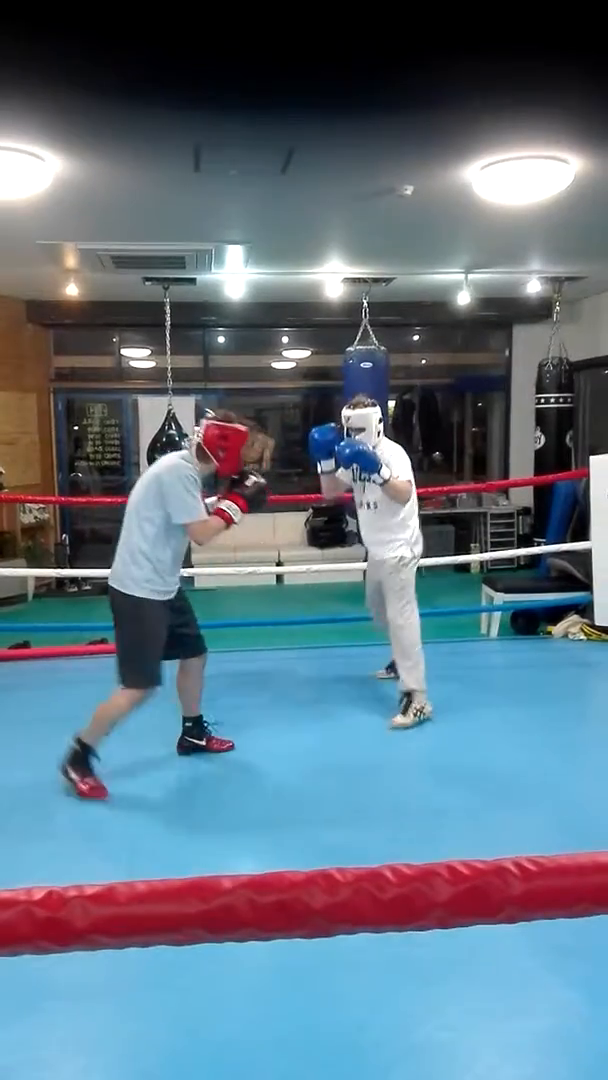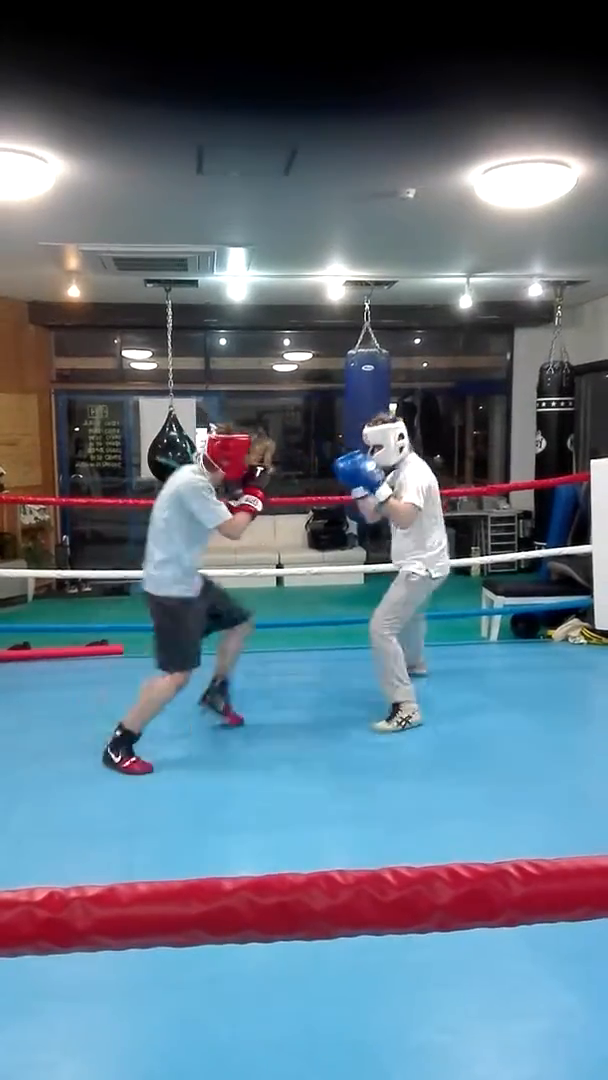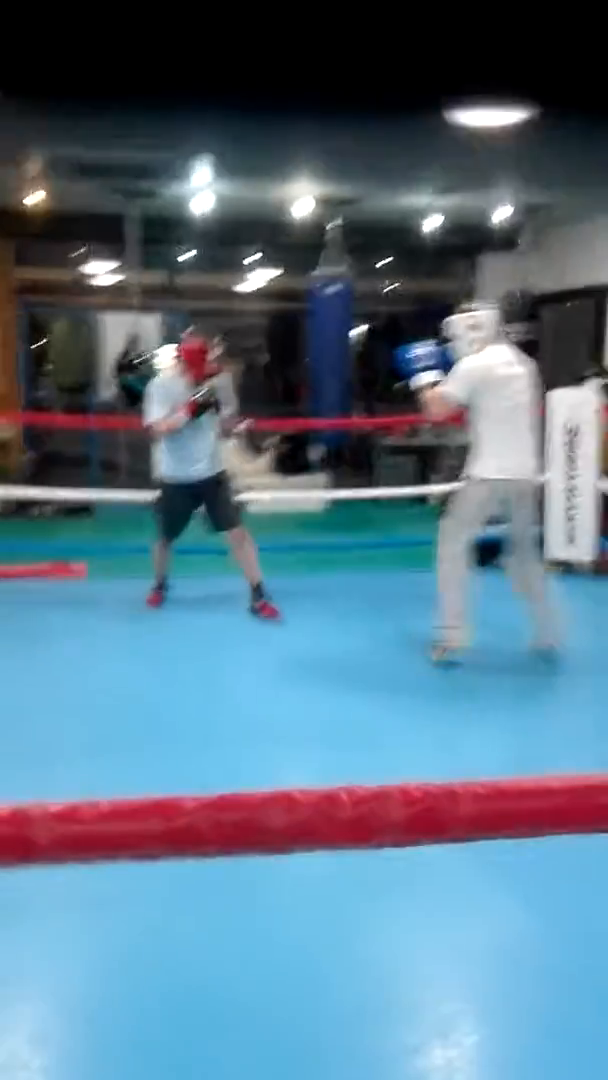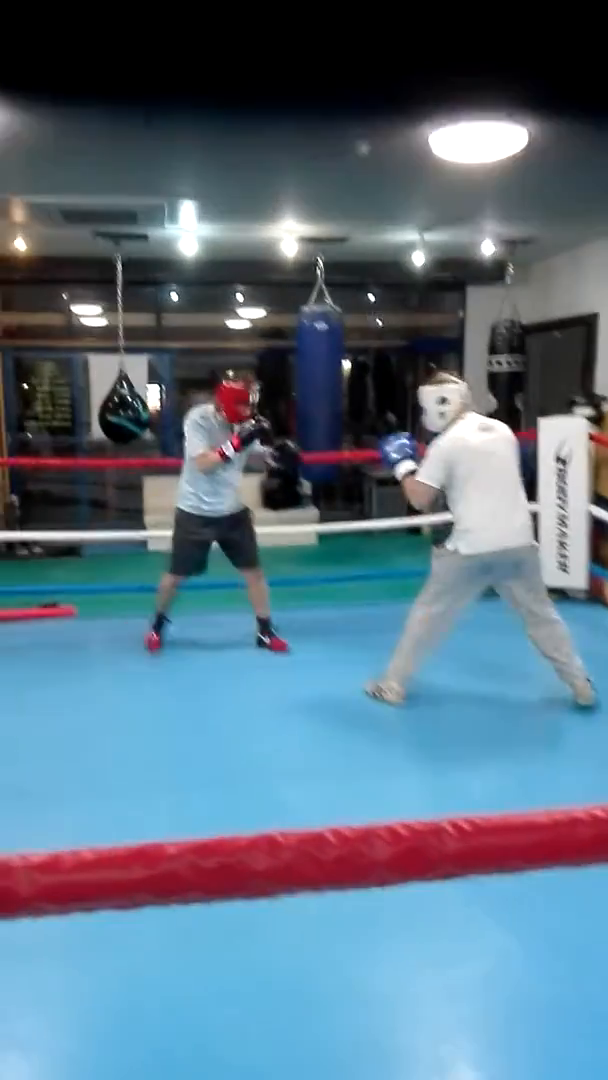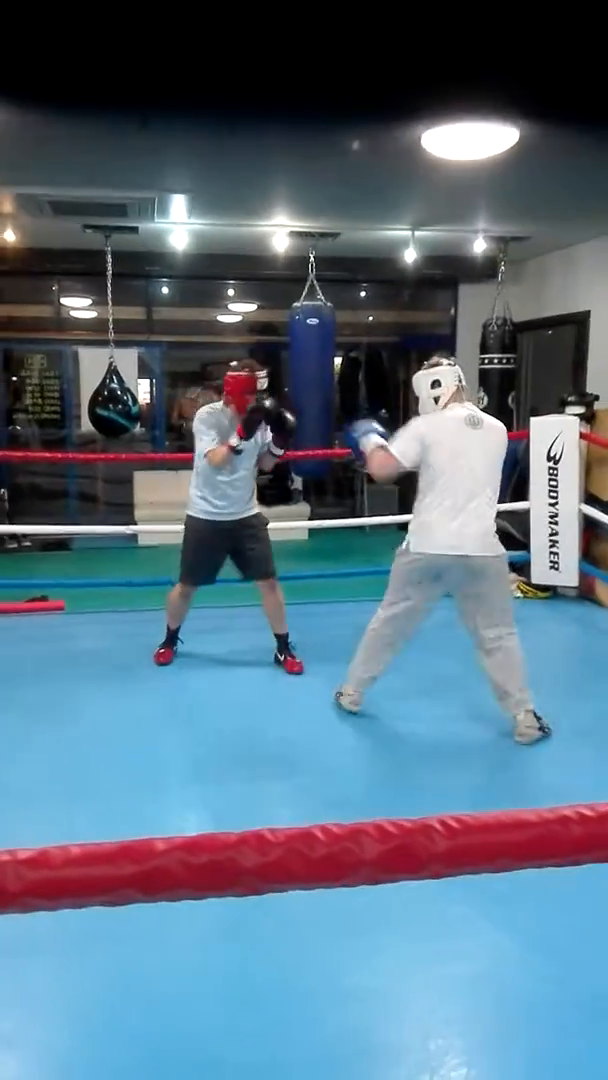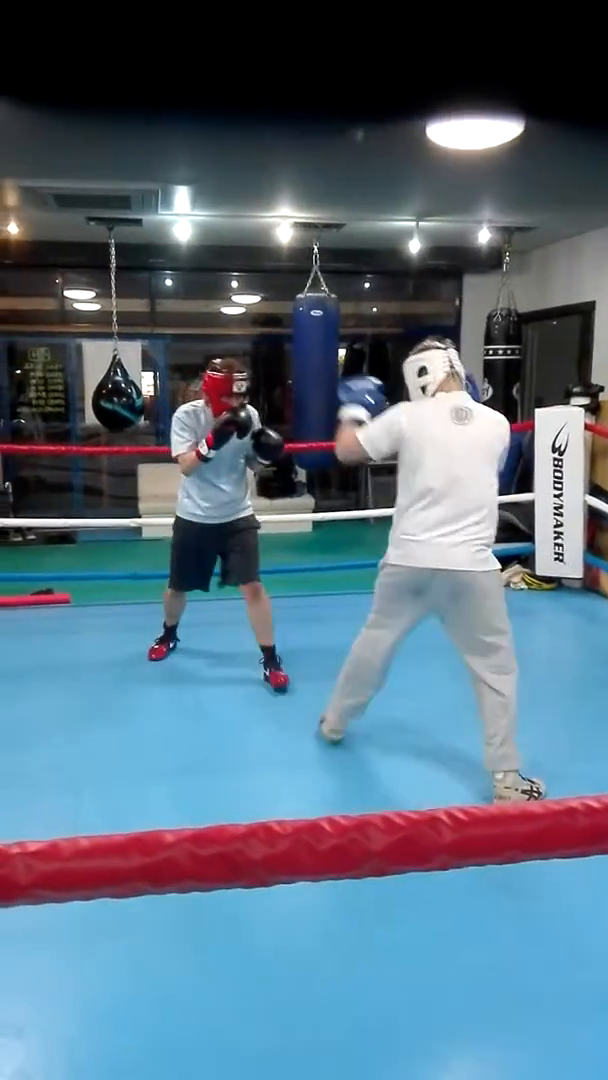
dt=0.7s
person 1, frame 1
left shoulder: (393, 453)
right shoulder: (356, 458)
left elbow: (404, 494)
right elbow: (330, 492)
left wrist: (376, 469)
right wrist: (325, 459)
left hip: (400, 549)
right hip: (378, 550)
left knee: (400, 616)
right knee: (379, 610)
left ankle: (416, 696)
right ankle: (400, 662)
person 1, frame 2
left shoulder: (415, 473)
right shoulder: (392, 472)
left elbow: (405, 517)
right elbow: (372, 515)
left wrist: (378, 488)
right wrist: (358, 486)
left hip: (423, 567)
right hip: (415, 563)
left knee: (382, 627)
right knee: (407, 615)
left ankle: (406, 707)
right ankle: (414, 663)
person 1, frame 3
left shoulder: (475, 365)
right shoulder: (523, 364)
left elbow: (437, 410)
left wrist: (426, 373)
right wrist: (447, 372)
left hip: (489, 476)
right hip: (524, 476)
left knee: (452, 547)
right knee: (526, 554)
left ankle: (452, 635)
right ankle: (548, 633)
person 1, frame 4
left shoulder: (446, 444)
right shoulder: (503, 431)
left elbow: (420, 500)
left wrist: (401, 463)
left hip: (473, 548)
right hip: (519, 543)
left knee: (429, 613)
right knee: (541, 615)
left ankle: (393, 685)
right ankle: (580, 684)
person 1, frame 5
left shoulder: (425, 427)
right shoulder: (496, 429)
left elbow: (382, 469)
left wrist: (370, 438)
left hip: (427, 549)
right hip: (480, 551)
left knee: (391, 620)
right knee: (498, 634)
left ankle: (353, 692)
right ankle: (525, 717)
person 1, frame 6
left shoulder: (406, 417)
right shoulder: (497, 423)
left elbow: (346, 451)
left wrist: (354, 408)
left hip: (408, 561)
right hip: (472, 567)
left knee: (375, 644)
right knee: (496, 669)
left ankle: (335, 720)
right ankle: (505, 777)
person 2, frame 1
left shoulder: (185, 468)
right shoulder: (177, 470)
left elbow: (195, 519)
right elbow: (200, 533)
left wrist: (232, 500)
right wrist: (238, 501)
left hip: (165, 587)
right hip: (138, 590)
left knee: (195, 657)
right knee: (138, 688)
left ankle: (193, 733)
right ankle: (78, 757)
person 2, frame 2
left shoulder: (196, 477)
right shoulder: (192, 484)
left elbow: (219, 517)
right elbow: (232, 530)
left wrist: (245, 492)
right wrist: (255, 494)
left hip: (189, 581)
right hip: (169, 589)
left knee: (240, 624)
right knee: (178, 674)
left ankle: (217, 693)
right ankle: (119, 745)
person 2, frame 3
left shoulder: (217, 381)
right shoulder: (162, 384)
left elbow: (227, 420)
right elbow: (160, 429)
right wrist: (193, 407)
left hip: (211, 473)
right hip: (175, 477)
left knee: (238, 531)
right knee: (166, 538)
left ankle: (258, 595)
right ankle: (160, 585)
person 2, frame 4
left shoulder: (245, 422)
right shoulder: (199, 418)
left elbow: (251, 458)
right elbow: (204, 464)
right wrist: (239, 441)
left hip: (232, 510)
right hip: (195, 511)
left knee: (254, 570)
right knee: (177, 575)
left ankle: (266, 631)
right ankle: (158, 623)
person 2, frame 5
left shoulder: (260, 418)
right shoulder: (208, 416)
left elbow: (265, 464)
right elbow: (216, 460)
left wrist: (279, 441)
right wrist: (243, 434)
left hip: (246, 515)
right hip: (206, 516)
left knee: (268, 581)
right knee: (187, 585)
left ankle: (284, 648)
right ankle: (170, 640)
person 2, frame 6
left shoulder: (248, 414)
right shoulder: (186, 415)
right elbow: (185, 465)
left wrist: (265, 451)
right wrist: (213, 439)
left hip: (237, 517)
right hip: (194, 518)
left knee: (252, 587)
right knee: (177, 588)
left ankle: (270, 661)
right ankle: (169, 634)
